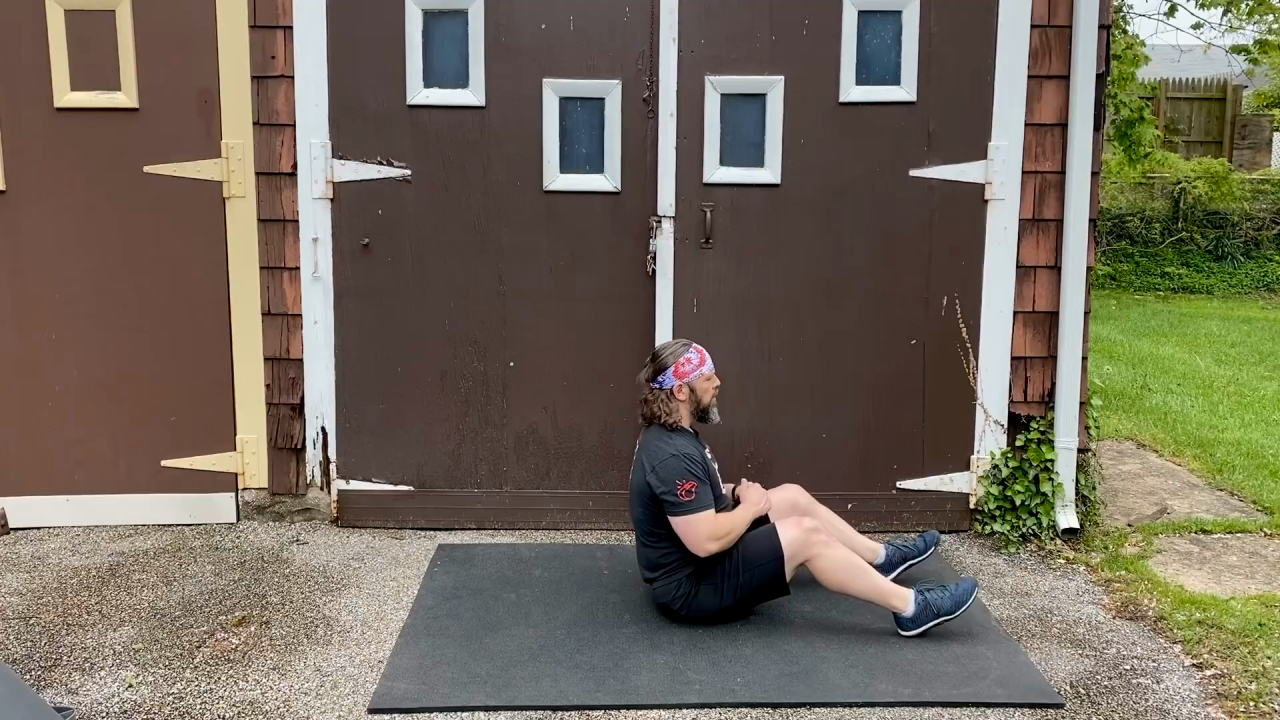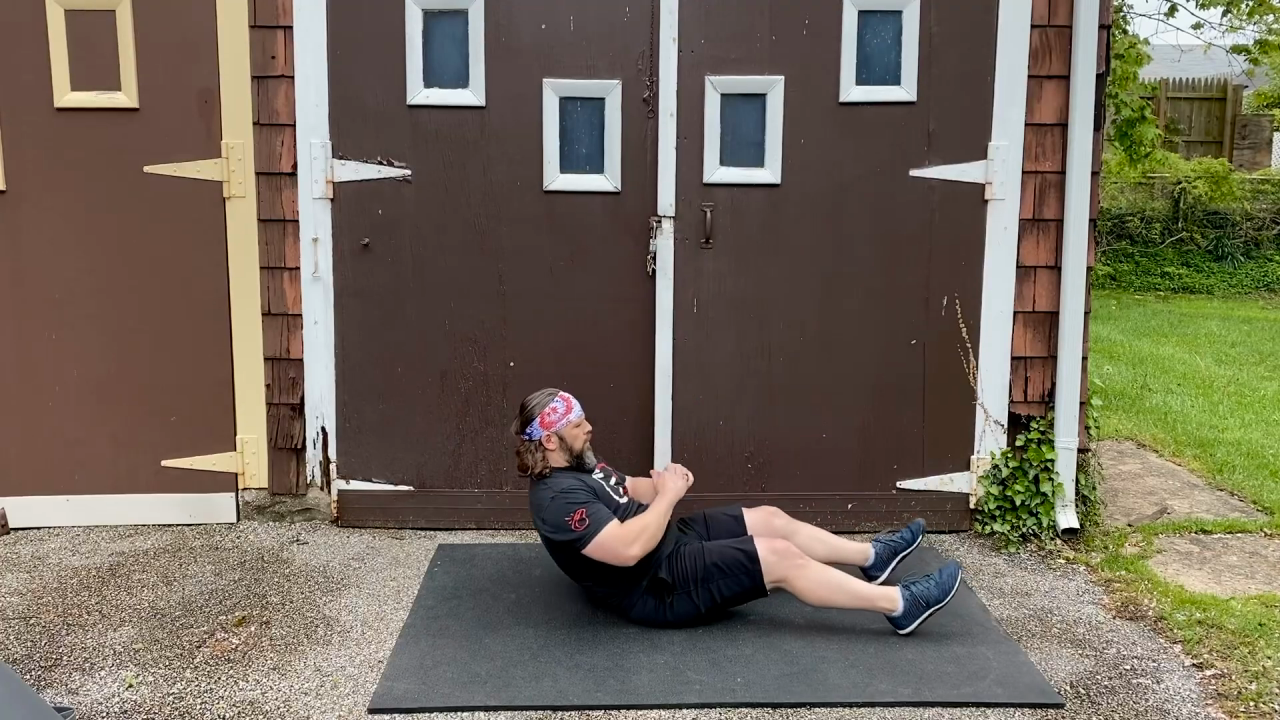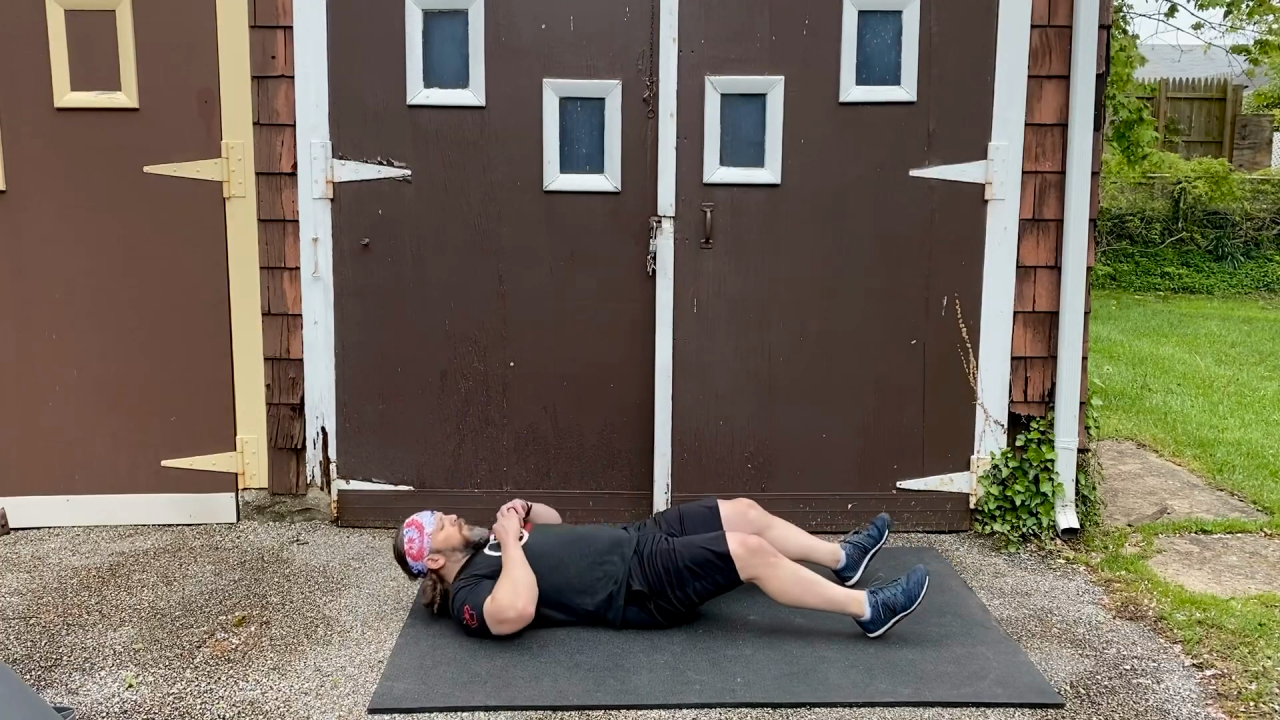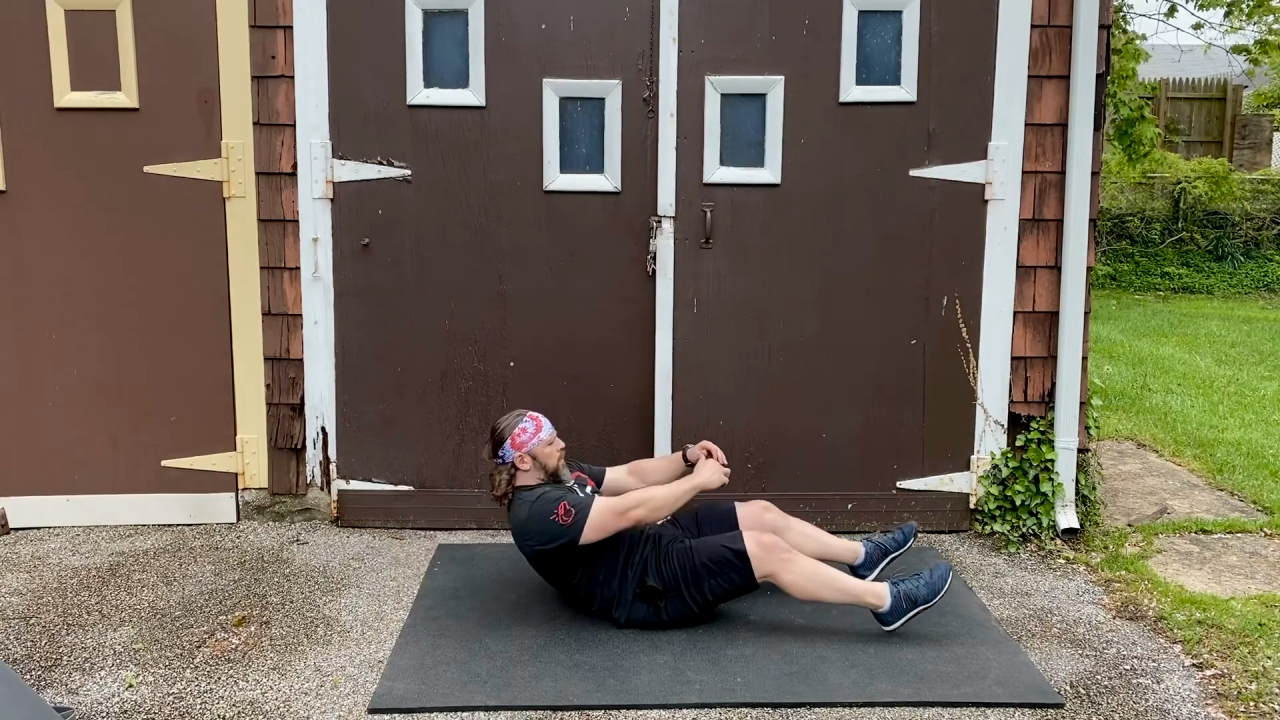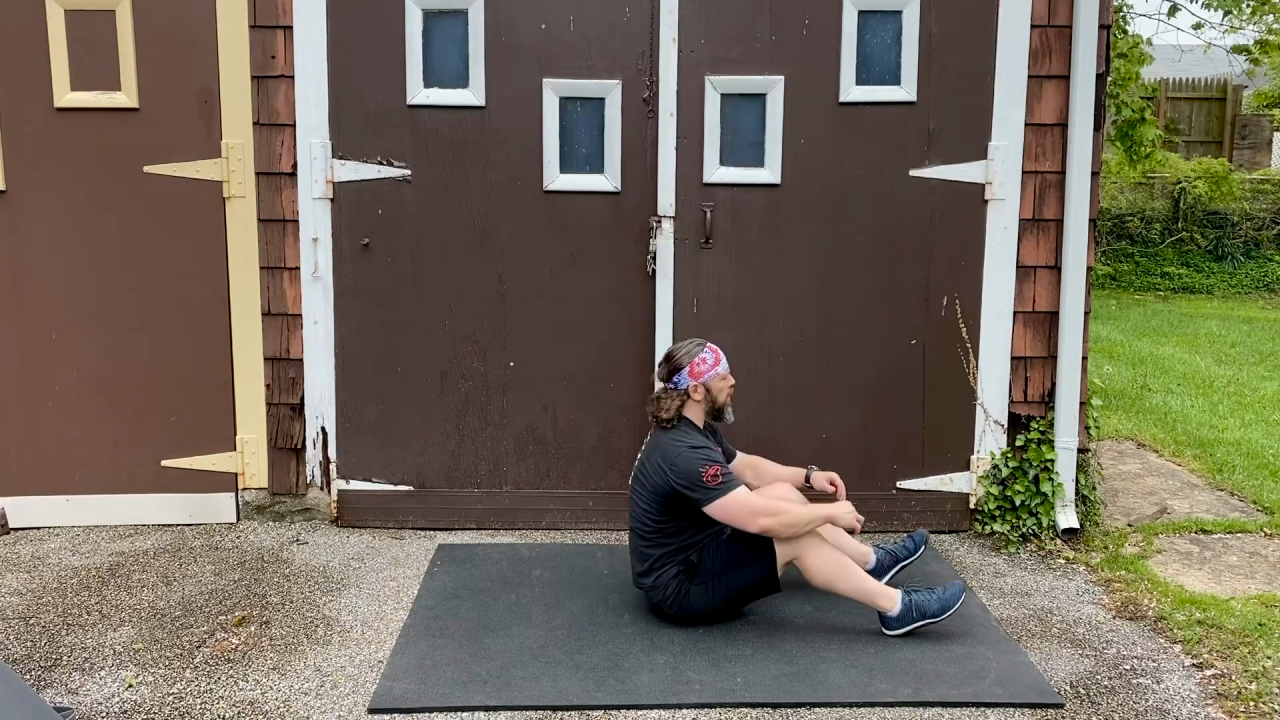
dt=0.7s
person 1, frame 1
left shoulder: (672, 434)
right shoulder: (672, 456)
right elbow: (707, 542)
left wrist: (732, 493)
right wrist: (751, 506)
left hip: (702, 563)
right hip: (691, 587)
left knee: (793, 496)
right knee: (807, 533)
left ankle: (883, 557)
right ankle: (911, 608)
person 1, frame 2
left shoulder: (577, 466)
right shoulder: (558, 498)
left elbow: (629, 492)
right elbow: (628, 549)
left wrist: (660, 482)
right wrist: (669, 495)
left hip: (672, 545)
right hip: (656, 589)
left knee: (771, 519)
right knee: (780, 556)
left ankle: (872, 558)
right ankle: (898, 606)
person 1, frame 3
left shoulder: (486, 549)
right shoulder: (469, 593)
left elbow: (555, 529)
right elbow: (517, 610)
left wrist: (528, 511)
right wrist: (509, 543)
left hip: (635, 541)
right hip: (637, 587)
left knee: (745, 511)
right knee: (752, 551)
left ankle: (842, 558)
right ankle: (866, 609)
person 1, frame 4
left shoulder: (558, 477)
right shoulder: (538, 513)
left elbow: (633, 476)
right elbow: (632, 511)
left wrist: (686, 457)
right wrist: (698, 481)
left hip: (656, 544)
right hip: (648, 589)
left knee: (762, 513)
right knee: (768, 549)
left ankle: (862, 557)
right ankle: (886, 602)
person 1, frame 5
left shoulder: (687, 429)
right shoulder: (683, 455)
left elbow: (746, 468)
right elbow: (760, 520)
left wrist: (808, 475)
right wrist: (829, 512)
left hip: (691, 557)
right hip: (680, 587)
left knee: (781, 492)
right knee: (792, 534)
left ankle: (872, 561)
right ankle: (896, 607)
